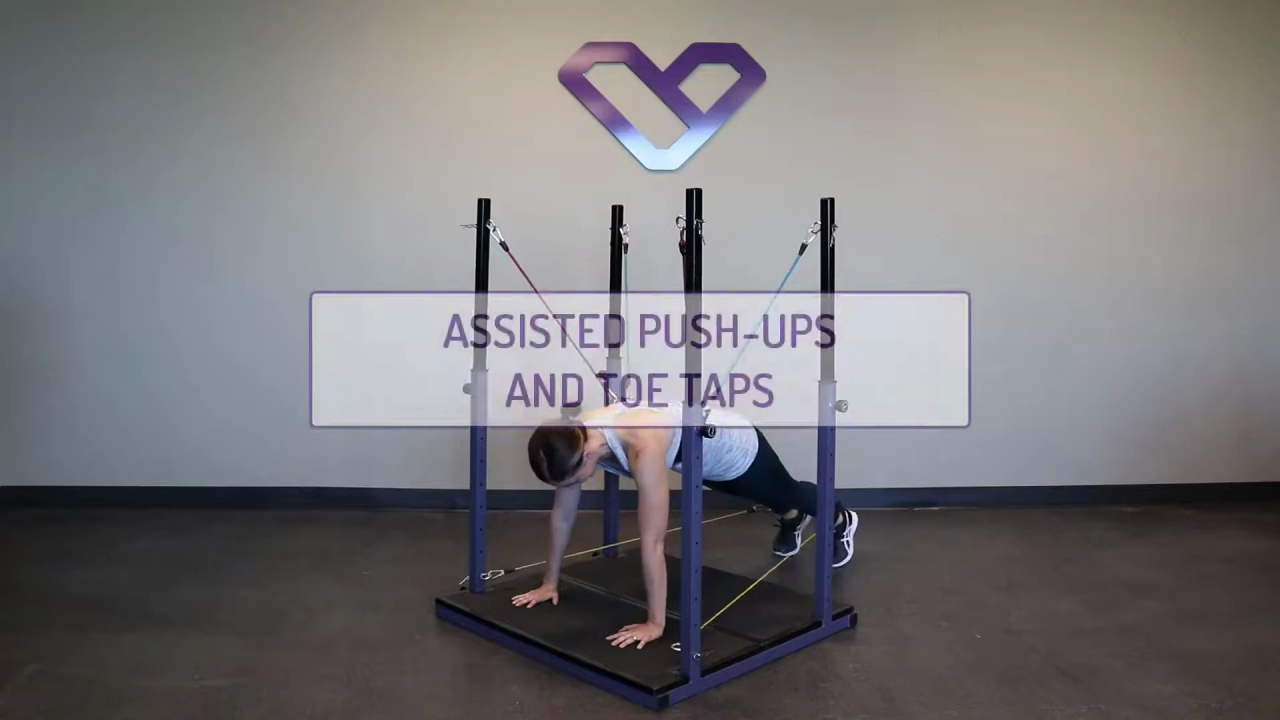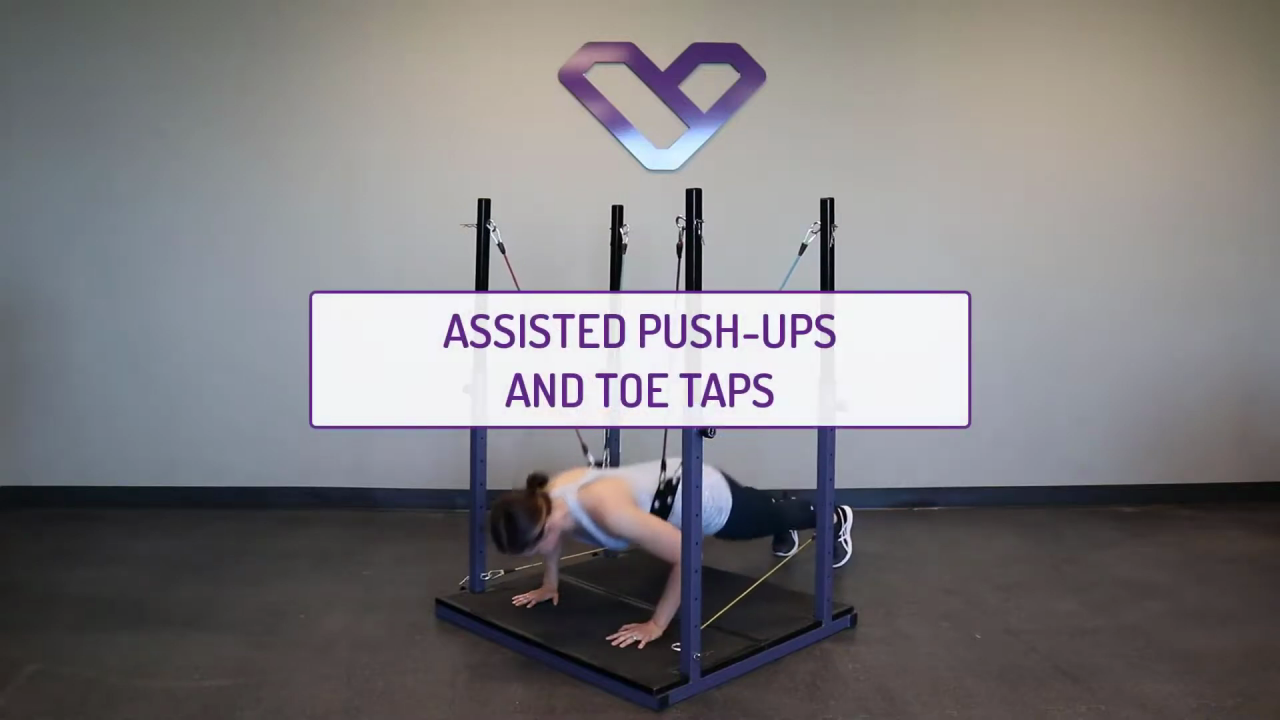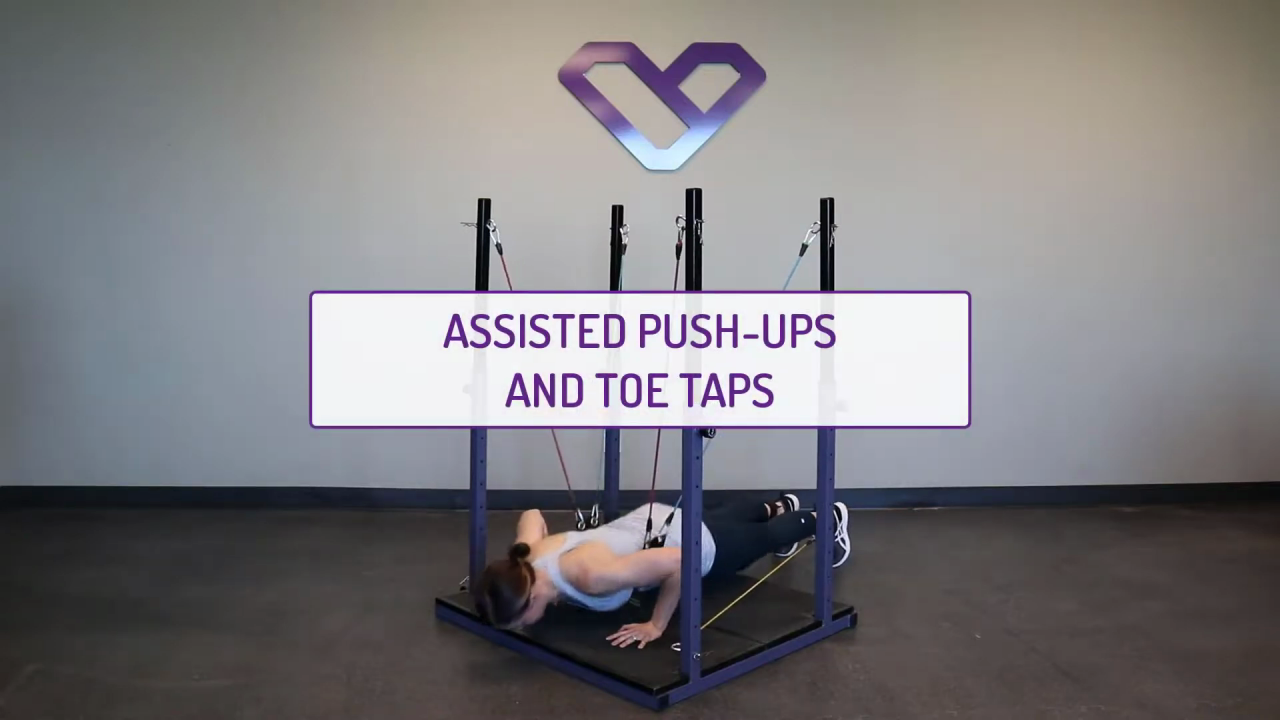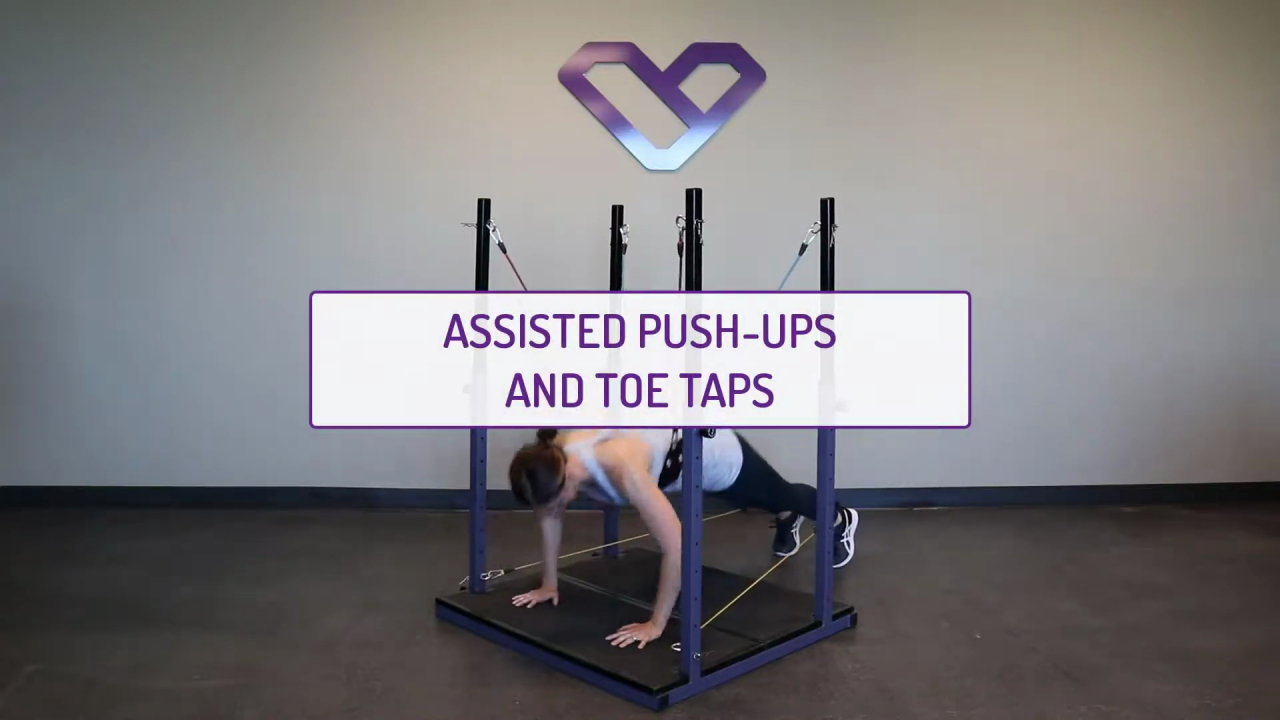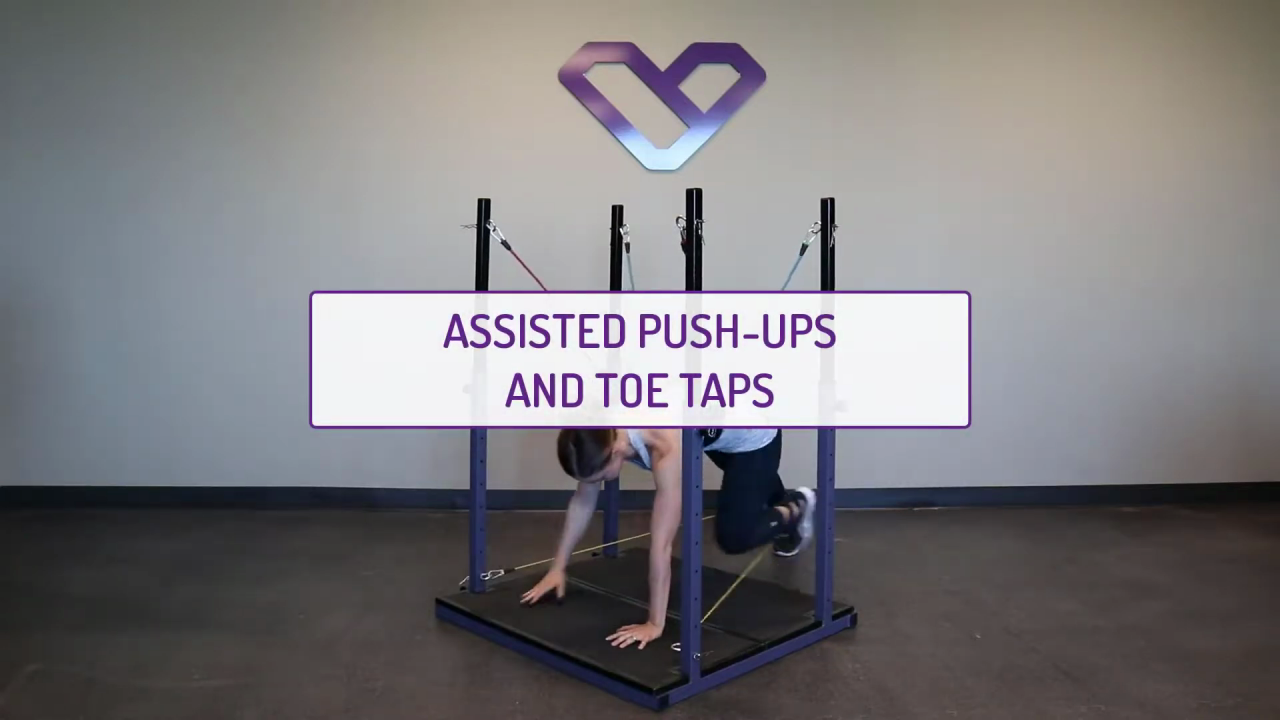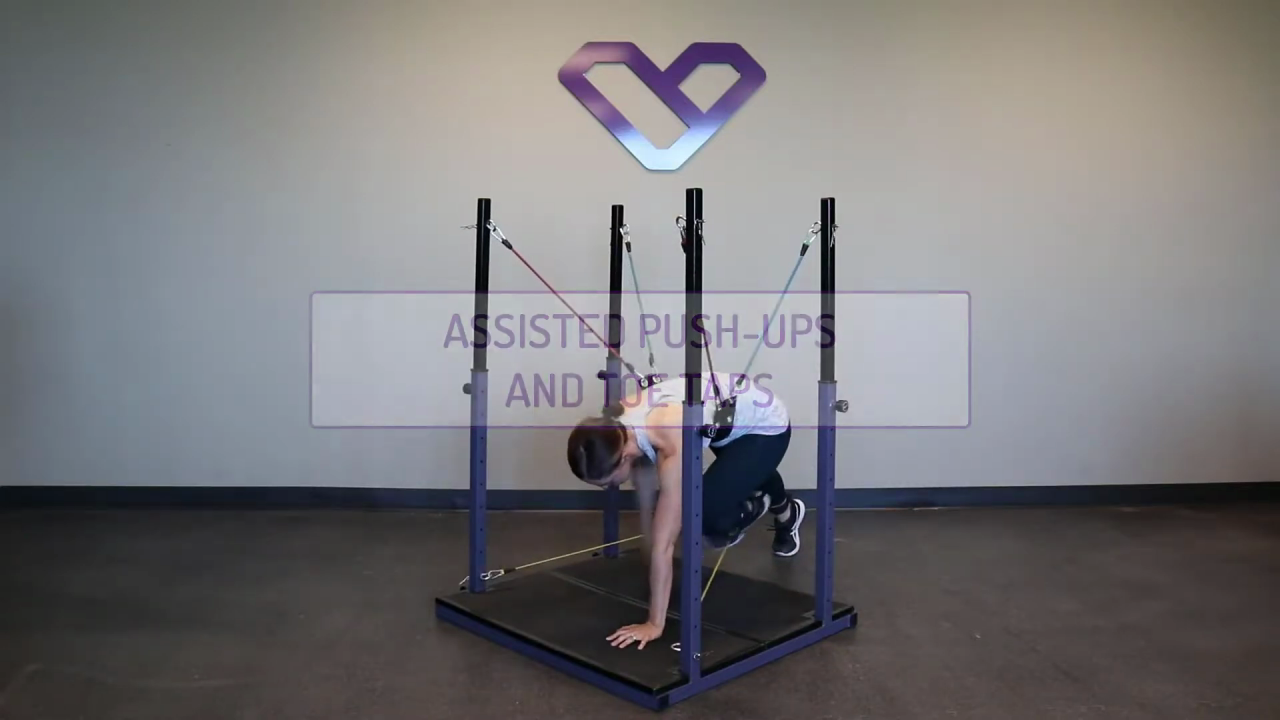
dt=0.5s
person 1, frame 1
left shoulder: (643, 447)
right shoulder: (574, 439)
left elbow: (652, 543)
right elbow: (562, 513)
left wrist: (655, 624)
right wrist: (550, 583)
left hip: (732, 447)
right hip: (696, 445)
left knee: (788, 493)
left ankle: (840, 522)
right ankle: (793, 520)
person 1, frame 2
left shoulder: (606, 510)
right shoulder: (547, 499)
left elbow: (685, 554)
left wrist: (656, 625)
right wrist: (549, 584)
left hip: (706, 498)
right hip: (666, 484)
left knee: (776, 518)
left ankle: (835, 520)
right ankle: (782, 501)
person 1, frame 3
left shoulder: (590, 574)
right shoulder: (529, 563)
left elbow: (680, 562)
right elbow: (531, 513)
left wrist: (655, 625)
right hip: (650, 522)
left knee: (766, 536)
right knee: (727, 517)
left ankle: (829, 519)
right ankle: (778, 506)
person 1, frame 4
left shoulder: (623, 469)
right shoulder: (556, 457)
left elbow: (676, 547)
right elbow: (549, 513)
left wrist: (656, 624)
right wrist: (549, 583)
left hip: (716, 455)
right hip: (676, 447)
left knee: (782, 496)
left ankle: (841, 520)
right ankle: (787, 521)
person 1, frame 5
left shoulder: (666, 447)
right shoulder: (600, 435)
left elbow: (661, 543)
right elbow: (581, 502)
left wrist: (654, 624)
right wrist: (556, 568)
left hip: (753, 430)
right hip: (717, 423)
left knee: (731, 538)
right knee: (751, 483)
left ankle: (798, 508)
right ankle: (780, 507)
person 1, frame 6
left shoulder: (672, 446)
right shoulder: (616, 427)
left elbow: (664, 543)
right elbow: (642, 473)
left wrist: (655, 624)
right wrist: (649, 530)
left hip: (765, 422)
left knee: (707, 516)
right knee: (756, 474)
left ankle: (752, 507)
right ankle: (786, 514)
